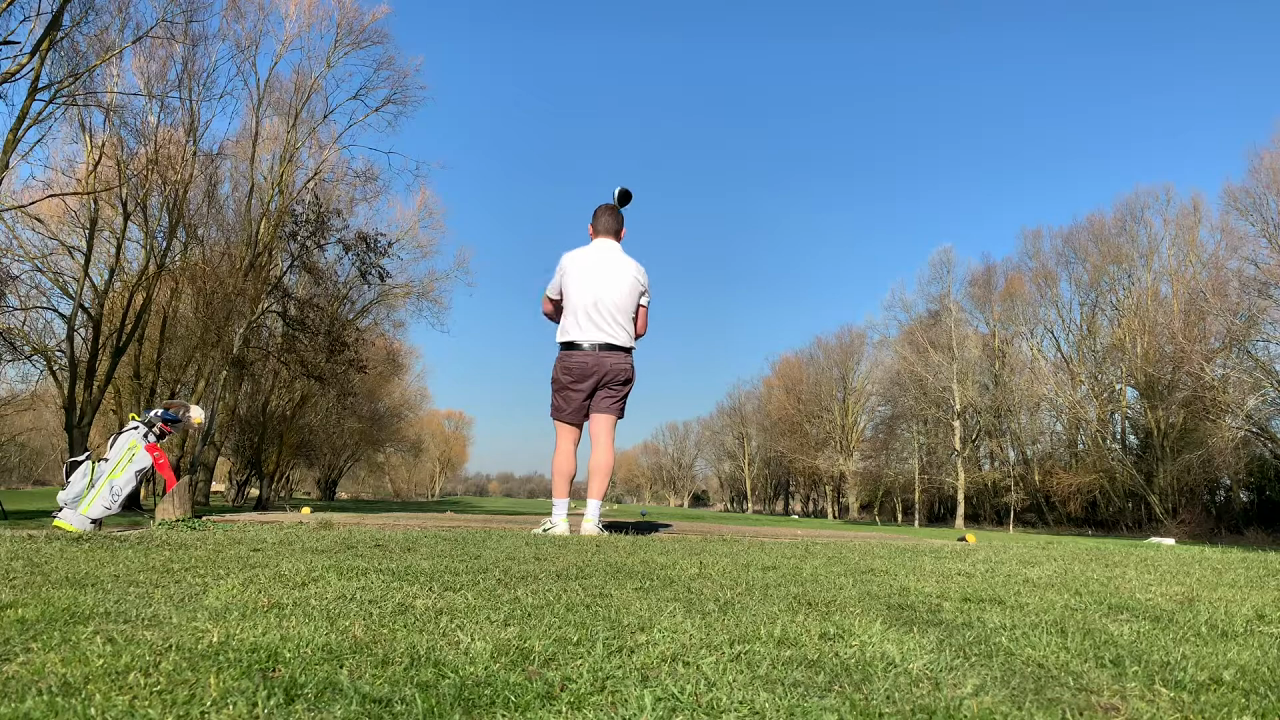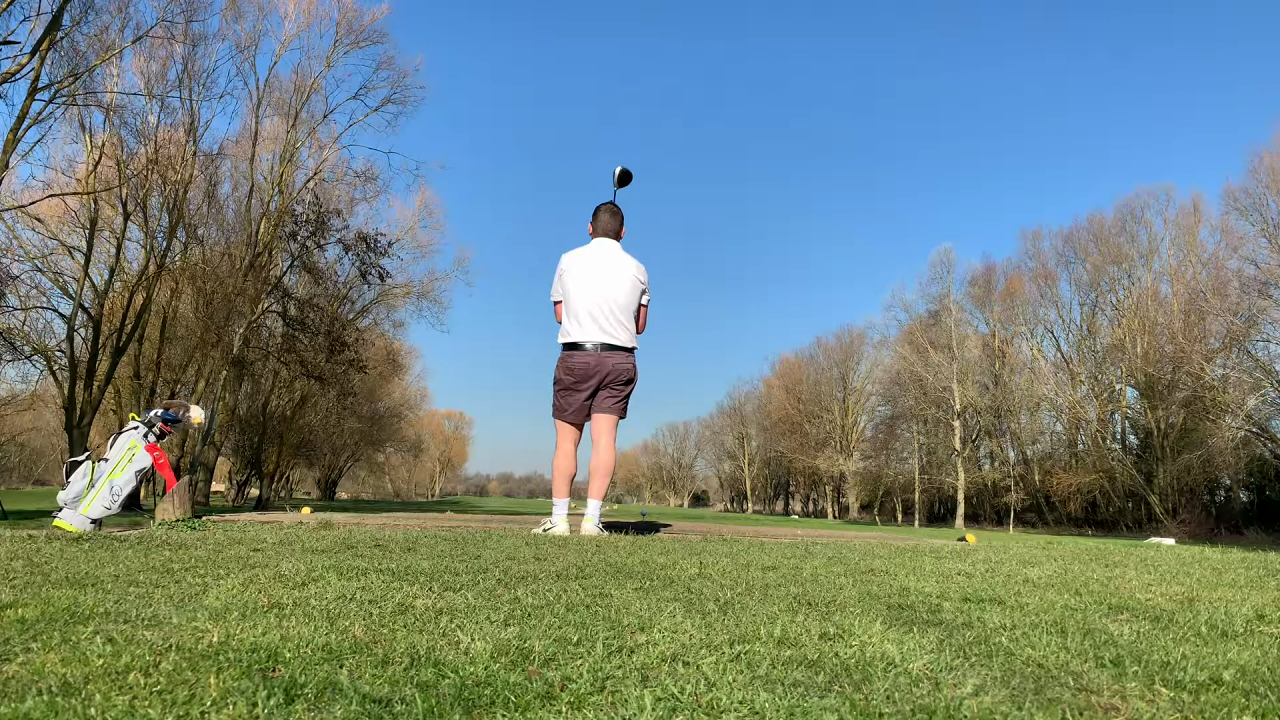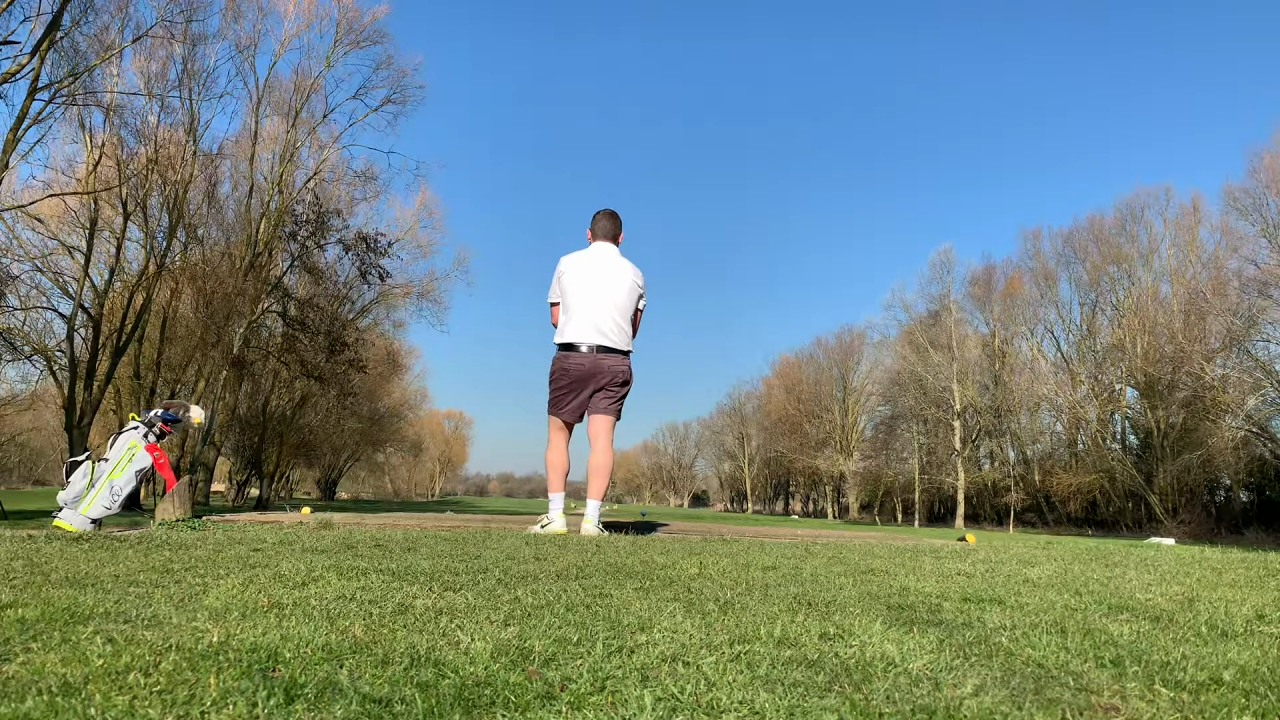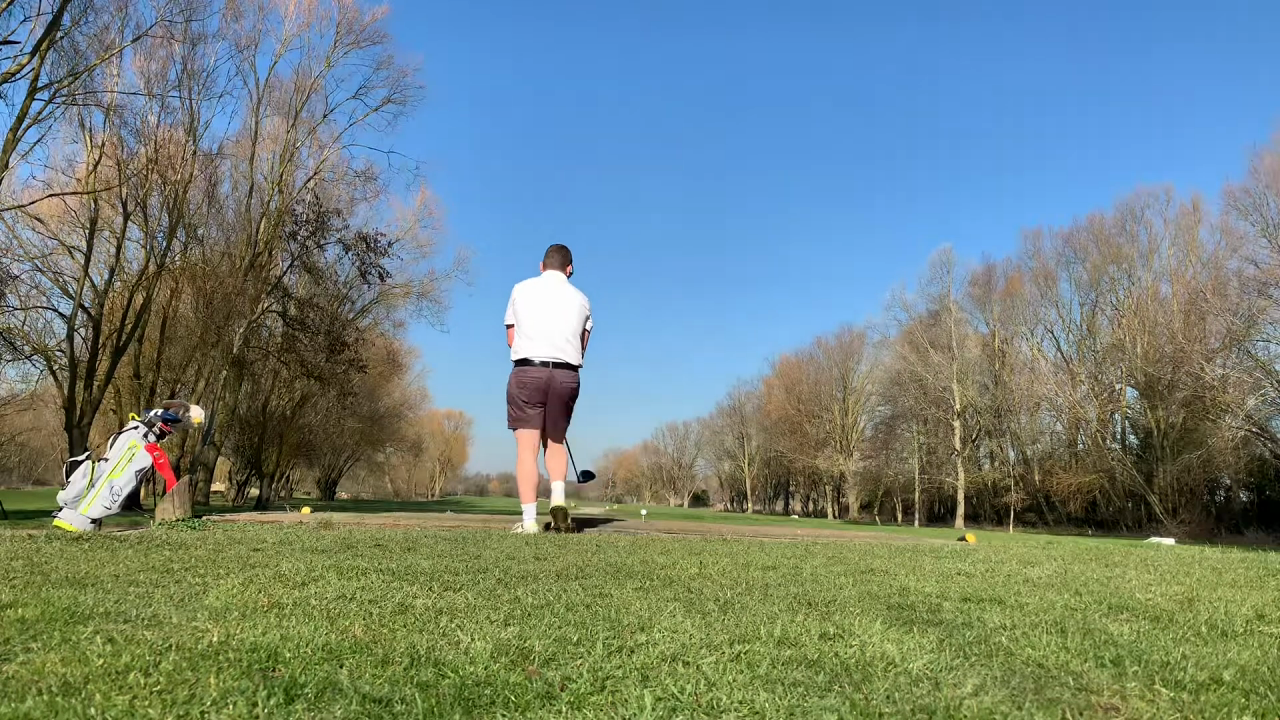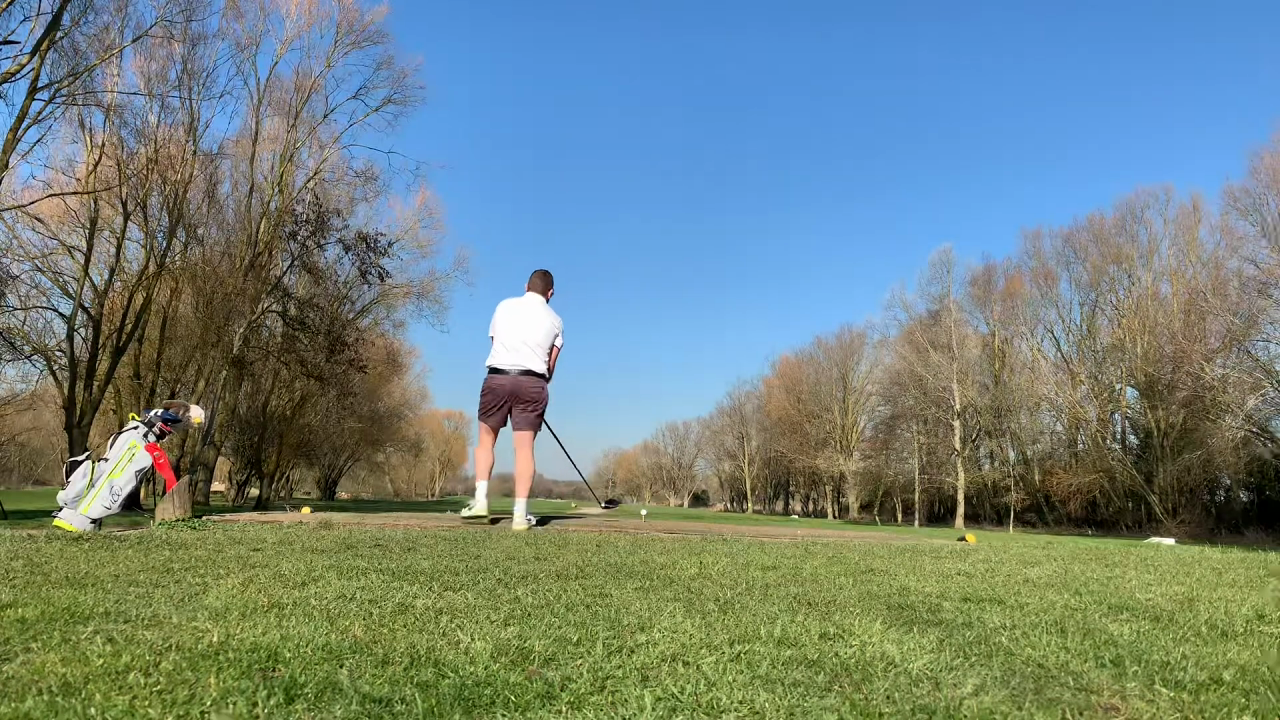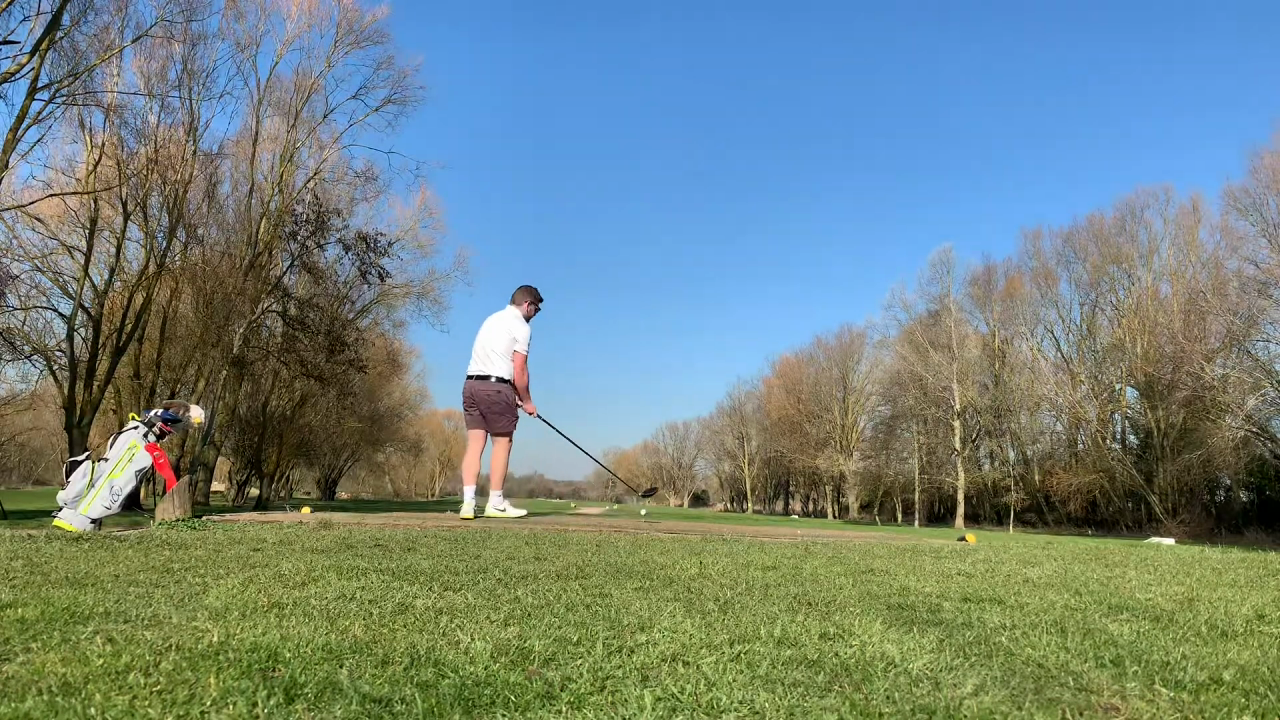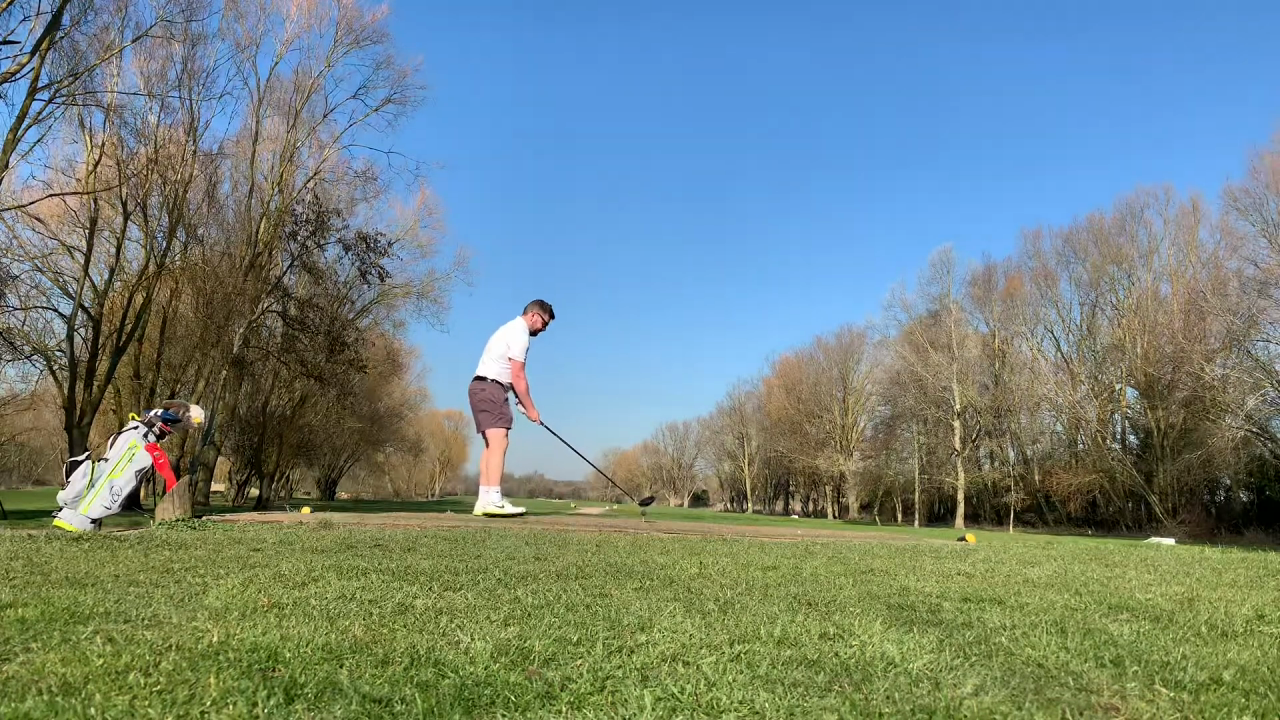
dt=0.7s
person 1, frame 1
left shoulder: (571, 260)
right shoulder: (636, 271)
left elbow: (549, 309)
right elbow: (640, 329)
left hip: (574, 358)
right hip: (617, 360)
left knee: (566, 440)
right knee: (603, 438)
left ankle: (558, 519)
right ankle: (592, 519)
person 1, frame 2
left shoulder: (569, 260)
right shoulder: (636, 269)
left elbow: (560, 314)
right elbow: (640, 325)
left hip: (576, 357)
right hip: (619, 360)
left knee: (567, 440)
right knee: (604, 438)
left ankle: (559, 519)
right ankle: (591, 519)
person 1, frame 3
left shoulder: (567, 263)
right shoulder: (634, 273)
left elbow: (556, 317)
left hip: (572, 358)
right hip: (615, 362)
left knee: (558, 436)
right knee: (602, 440)
left ankle: (555, 515)
right ankle: (591, 519)
person 1, frame 4
left shoulder: (521, 289)
right shoulder: (581, 299)
left elbow: (511, 339)
right elbow: (582, 347)
left hip: (527, 373)
right hip: (566, 376)
left knee: (527, 449)
right knee: (555, 445)
left ankle: (529, 520)
right ankle: (557, 497)
person 1, frame 5
left shoulder: (504, 306)
right shoulder: (554, 319)
right elbow: (550, 364)
right wrist: (539, 389)
left hip: (498, 379)
right hip: (532, 383)
left knee: (486, 439)
right knee: (524, 448)
left ankle: (480, 498)
right ankle: (520, 513)
person 1, frame 6
left shoulder: (493, 319)
right shoulder: (521, 327)
right elbow: (519, 372)
left wrist: (516, 396)
right wrist: (527, 401)
left hip: (472, 384)
right hip: (496, 388)
left knee: (474, 446)
right knee: (501, 445)
left ankle: (468, 502)
right ankle: (495, 503)
person 1, frame 7
left shoulder: (512, 329)
right shoulder: (520, 335)
right elbow: (518, 377)
left wrist: (521, 401)
right wrist: (531, 408)
left hip: (482, 388)
right hip: (489, 389)
left knee: (491, 445)
right knee: (499, 442)
left ankle: (483, 501)
right ankle: (494, 499)
